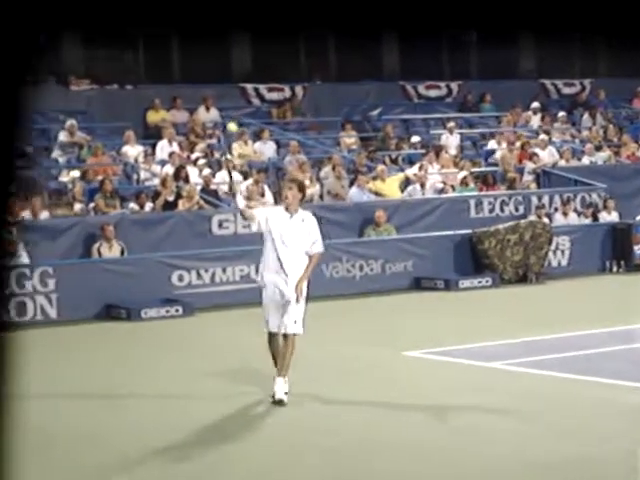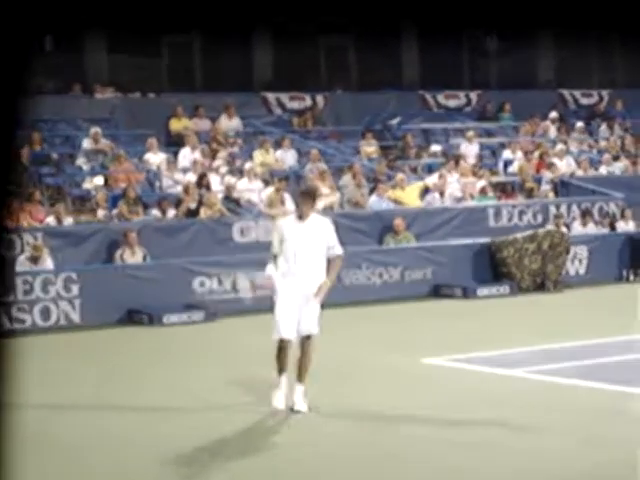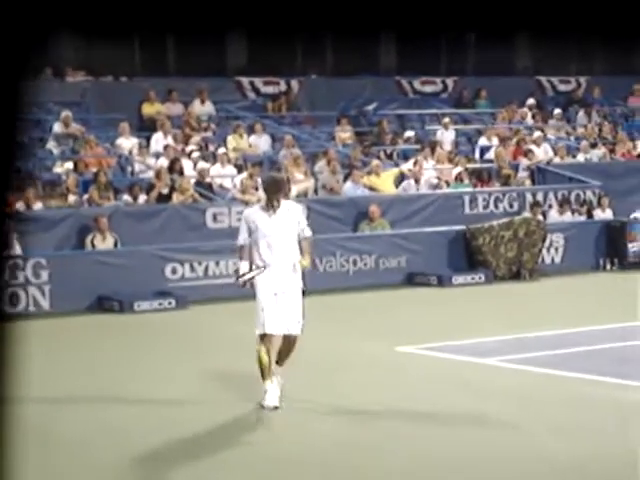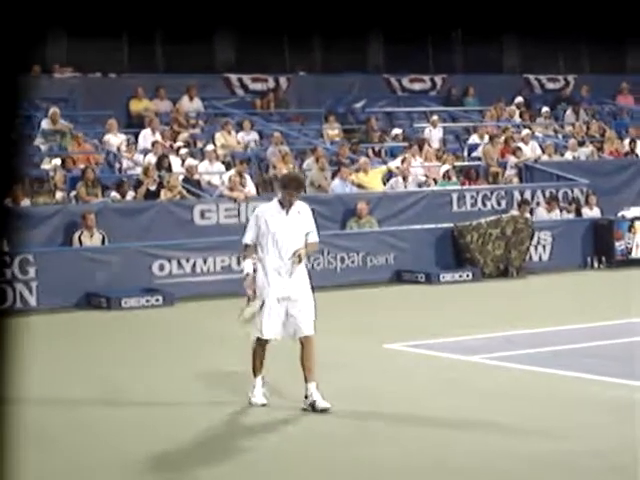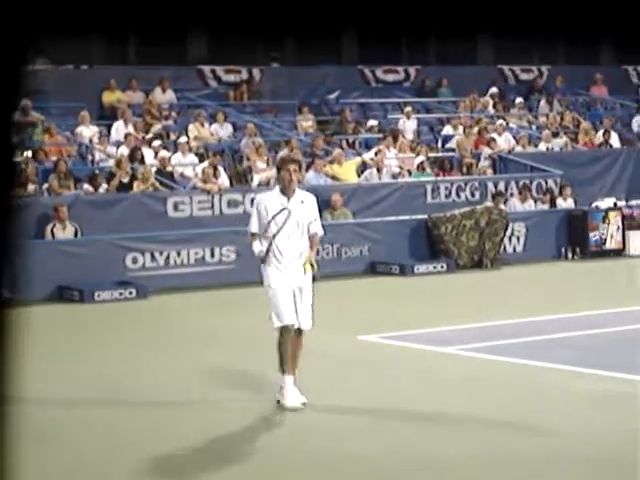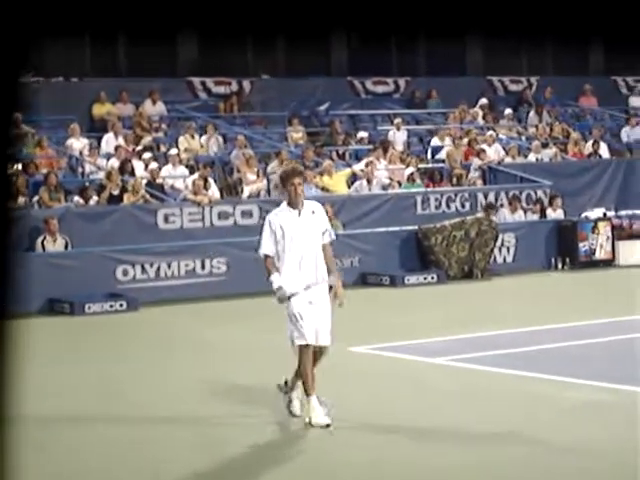
dt=0.4s
person 1, frame 1
left shoulder: (309, 221)
right shoulder: (271, 214)
left elbow: (315, 254)
right elbow: (250, 216)
left wrist: (303, 279)
left hip: (295, 285)
right hip: (272, 283)
left knee: (290, 334)
right knee: (273, 332)
left ankle: (280, 384)
right ankle: (280, 376)
person 1, frame 2
left shoulder: (324, 225)
right shoulder: (282, 225)
left elbow: (336, 256)
right elbow: (277, 255)
left wrist: (328, 282)
right wrist: (270, 274)
left hip: (312, 292)
right hip: (286, 290)
left knee: (306, 339)
right knee: (284, 340)
left ankle: (299, 391)
right ankle: (281, 382)
person 1, frame 3
left shoulder: (295, 210)
right shoulder: (250, 215)
left elbow: (304, 235)
right elbow: (244, 246)
left wrist: (306, 256)
right wrist: (244, 269)
left hip: (290, 281)
right hip: (264, 282)
left knee: (292, 334)
right knee: (267, 333)
left ankle: (276, 369)
right ankle: (269, 387)
person 1, frame 4
left shoulder: (304, 211)
right shoulder: (262, 213)
left elbow: (313, 241)
right elbow: (249, 245)
left wrist: (305, 250)
right wrist: (249, 275)
left hip: (298, 283)
right hip: (270, 285)
left knee: (307, 336)
right knee: (264, 337)
left ankle: (311, 394)
right ankle: (257, 385)
person 1, frame 5
left shoulder: (309, 200)
right shoulder: (263, 201)
left elbow: (315, 233)
right elbow: (254, 233)
left wrist: (313, 251)
right wrist: (259, 250)
left hip: (302, 273)
right hip: (277, 273)
left knee: (299, 330)
right knee: (287, 326)
left ankle: (288, 385)
right ankle: (287, 384)
person 1, frame 6
left shoulder: (317, 209)
right shoulder: (274, 219)
left elbow: (326, 246)
right elbow: (268, 257)
left wrist: (336, 279)
right wrist: (278, 285)
left hip: (320, 288)
right hip: (294, 291)
left knee: (320, 347)
right knee: (306, 346)
left ankle: (291, 387)
right ankle: (313, 406)
